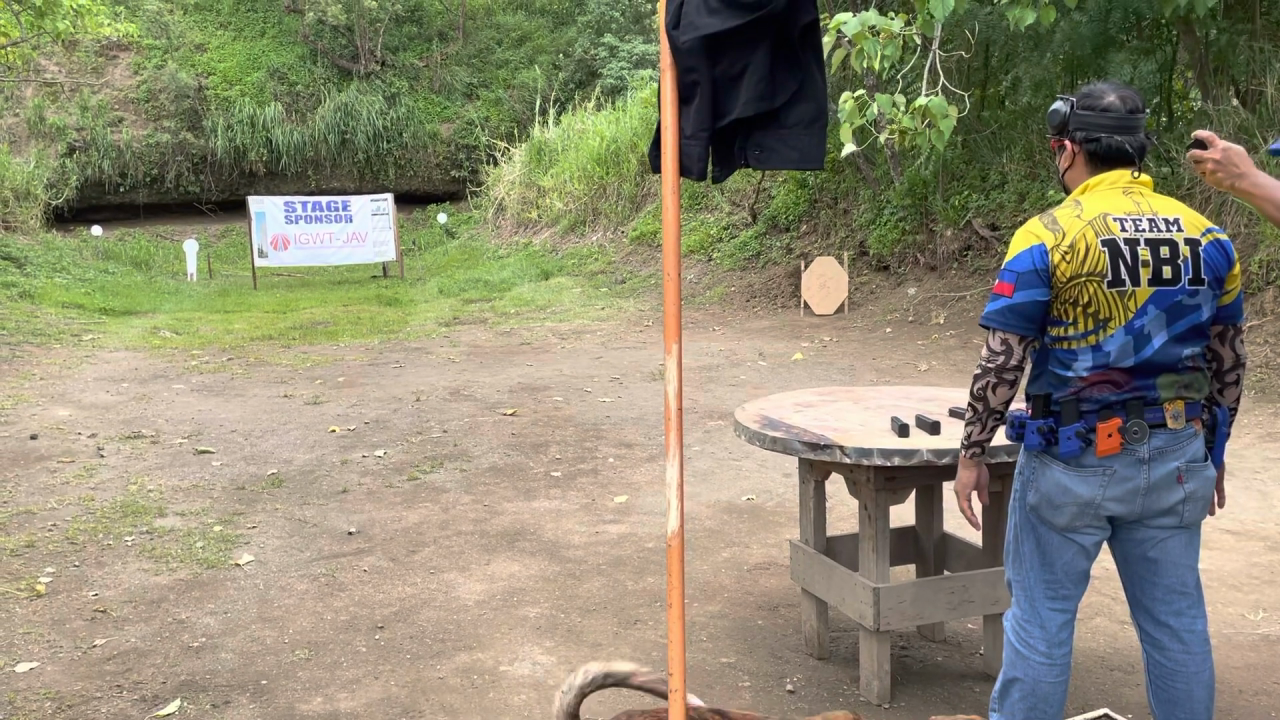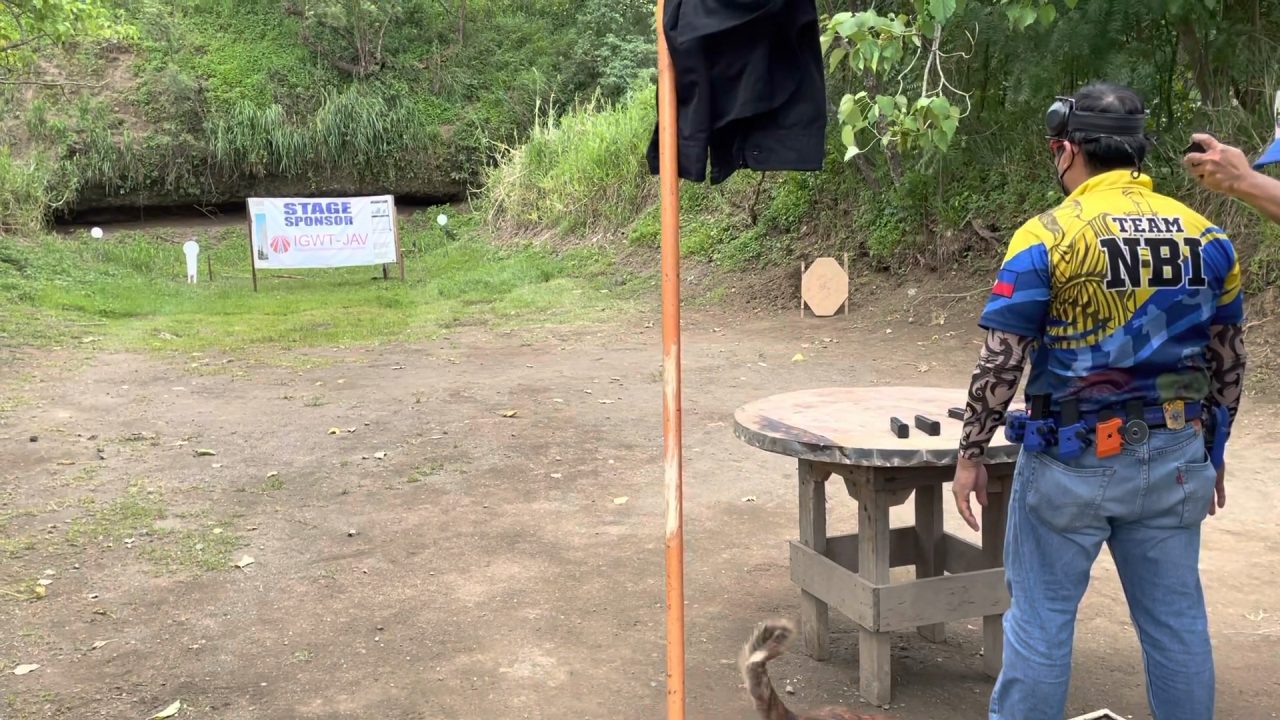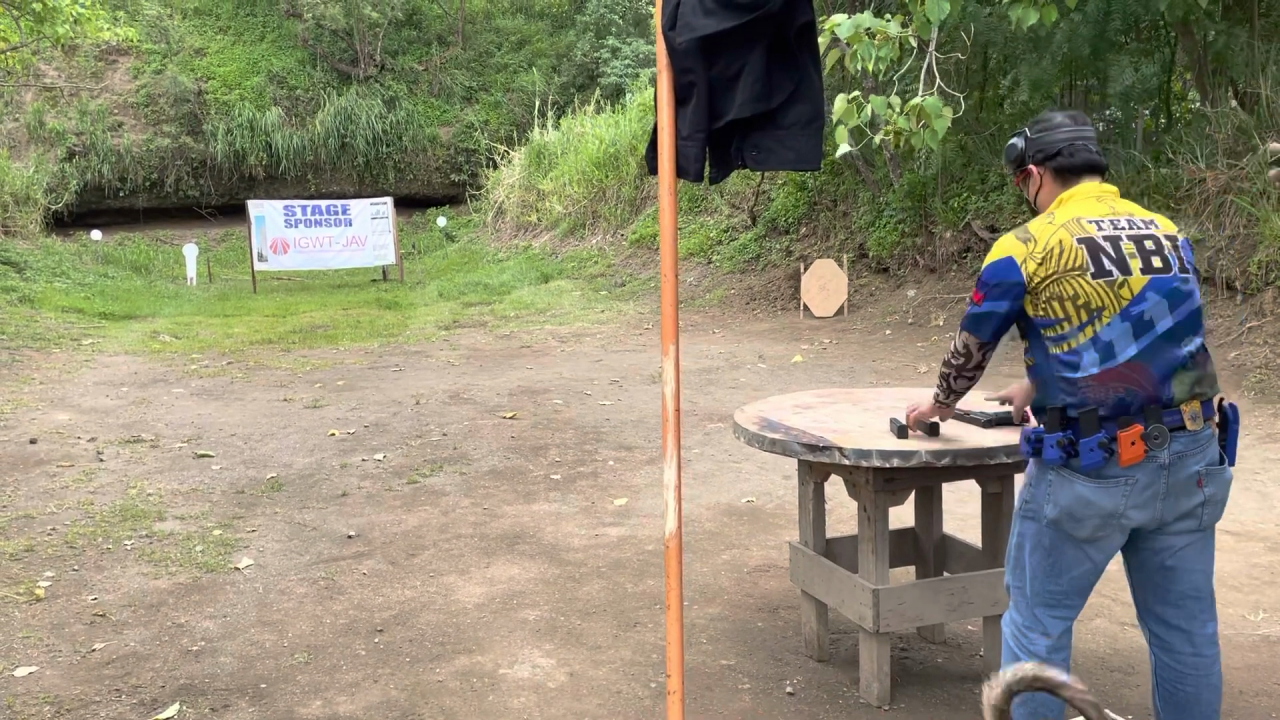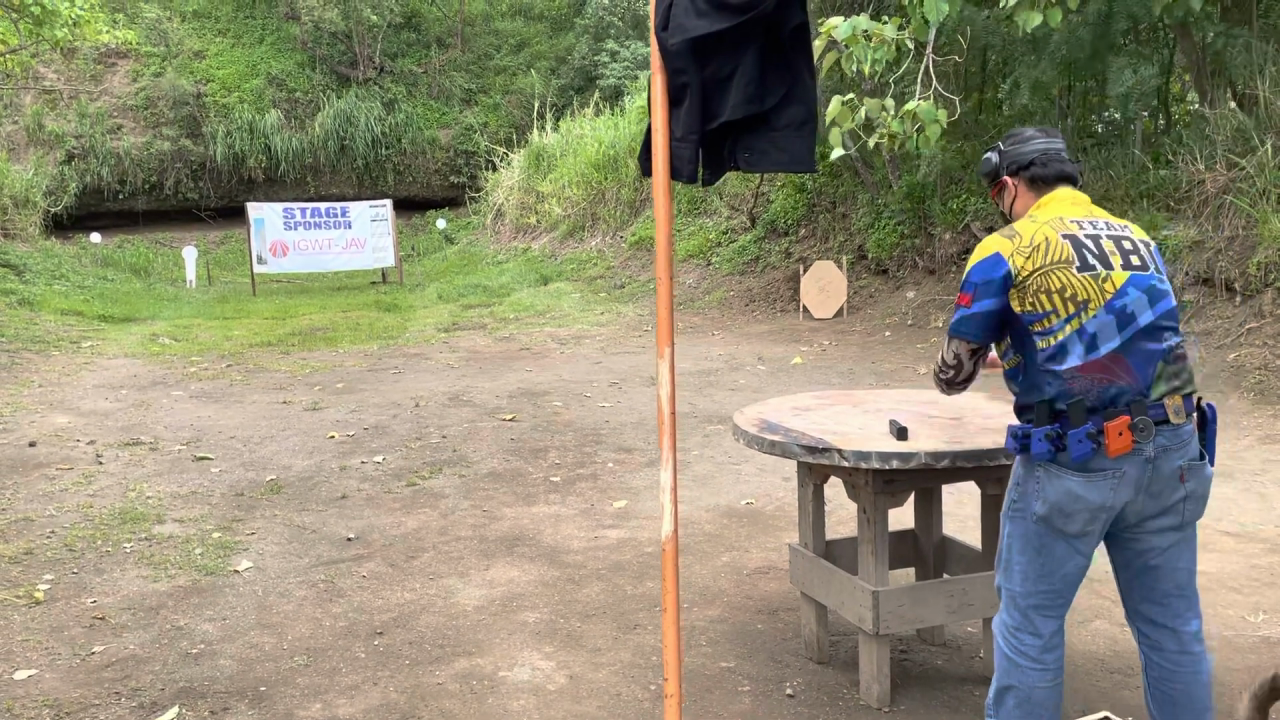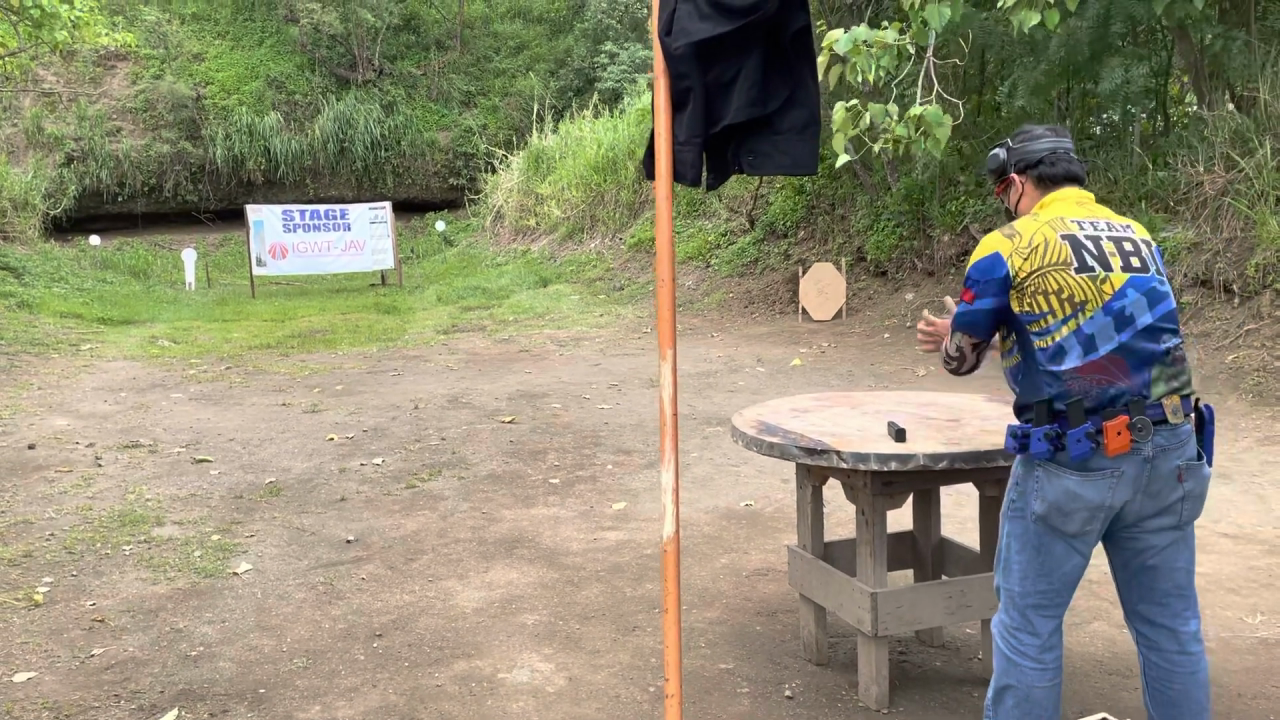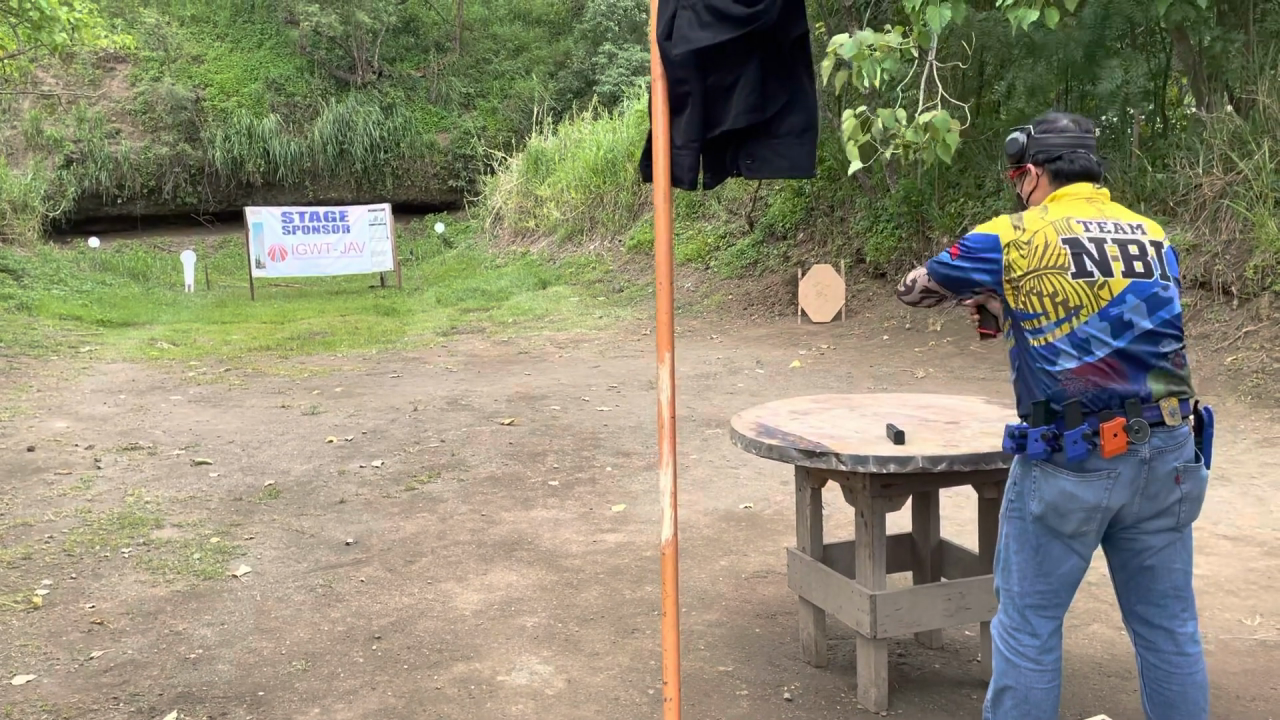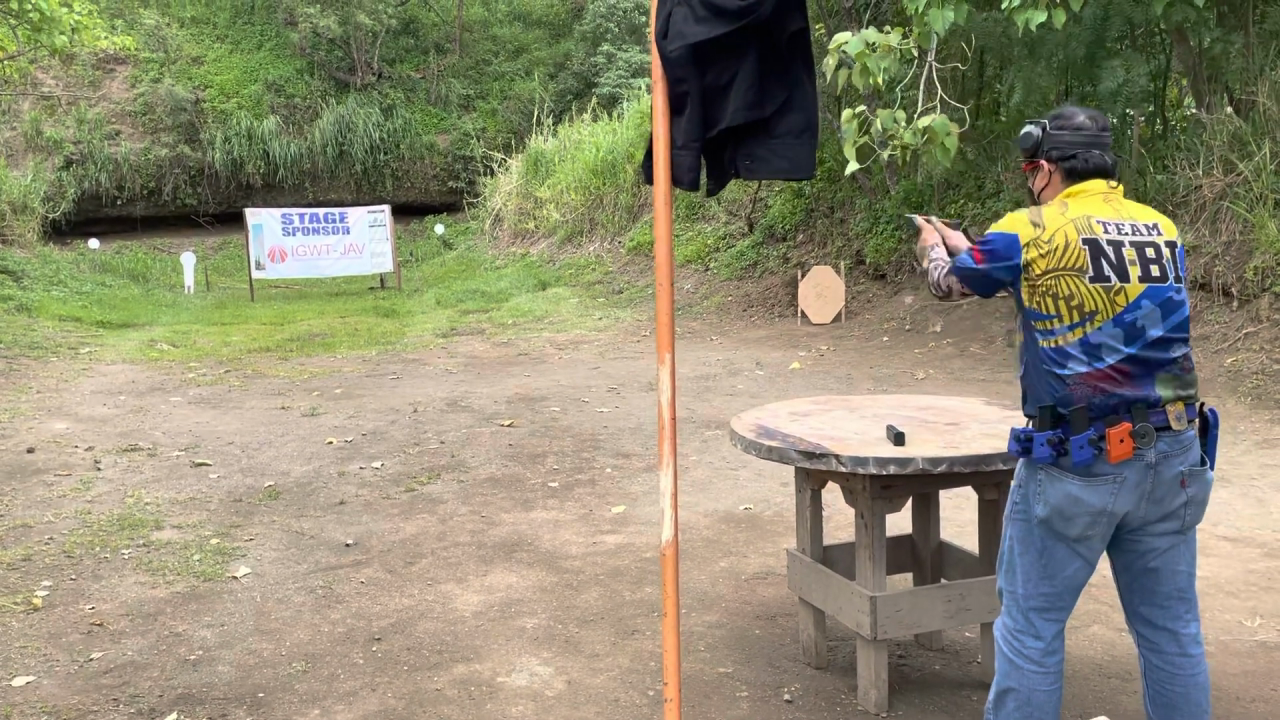
dt=0.4s
person 1, frame 1
left shoulder: (1048, 237)
right shoulder: (1206, 236)
left elbow: (1002, 362)
right elbow: (1228, 359)
left wrist: (972, 453)
right wrist: (1213, 449)
left hip: (1074, 460)
right hip: (1174, 457)
left knee: (1042, 616)
right knee: (1176, 618)
person 1, frame 2
left shoulder: (1047, 237)
right shoulder: (1206, 236)
left elbow: (1001, 362)
right elbow: (1228, 361)
left wrist: (970, 453)
right wrist: (1211, 449)
left hip: (1074, 460)
right hip: (1172, 457)
left knee: (1042, 617)
right knee: (1176, 618)
person 1, frame 3
left shoulder: (1024, 249)
right shoulder: (1166, 232)
left elbow: (969, 353)
left wrist: (937, 405)
left hip: (1089, 467)
right hip: (1190, 455)
left knee: (1039, 620)
right knee: (1186, 622)
person 1, frame 4
left shoulder: (1005, 250)
right shoulder: (1136, 239)
left elbow: (956, 368)
left wrist: (952, 372)
left hip: (1074, 463)
right hip: (1171, 451)
left knee: (1030, 618)
right knee: (1172, 621)
person 1, frame 5
left shoulder: (1007, 248)
right shoulder: (1139, 236)
left elbow: (962, 358)
left wrist: (950, 336)
left hip: (1073, 462)
right hip: (1167, 451)
left knee: (1029, 620)
right knee: (1169, 621)
person 1, frame 6
left shoulder: (1011, 239)
right shoulder: (1152, 235)
left elbow: (913, 288)
left wrist: (986, 293)
left hip: (1071, 463)
right hip: (1166, 453)
left knee: (1028, 622)
right knee: (1168, 624)
person 1, frame 7
left shoulder: (1028, 233)
right shoulder: (1162, 229)
left elbow: (952, 281)
left wrist: (936, 249)
right wrist: (968, 248)
left hip: (1077, 464)
right hip: (1172, 455)
left knee: (1032, 623)
right knee: (1170, 625)
